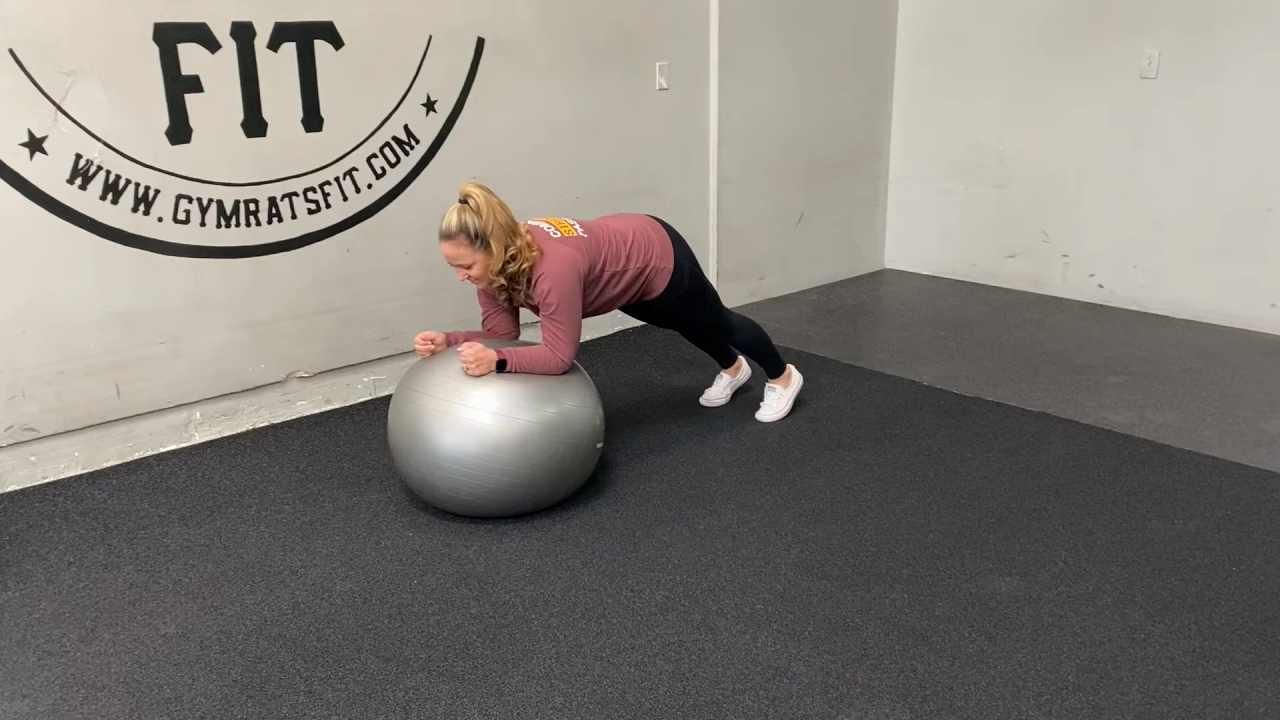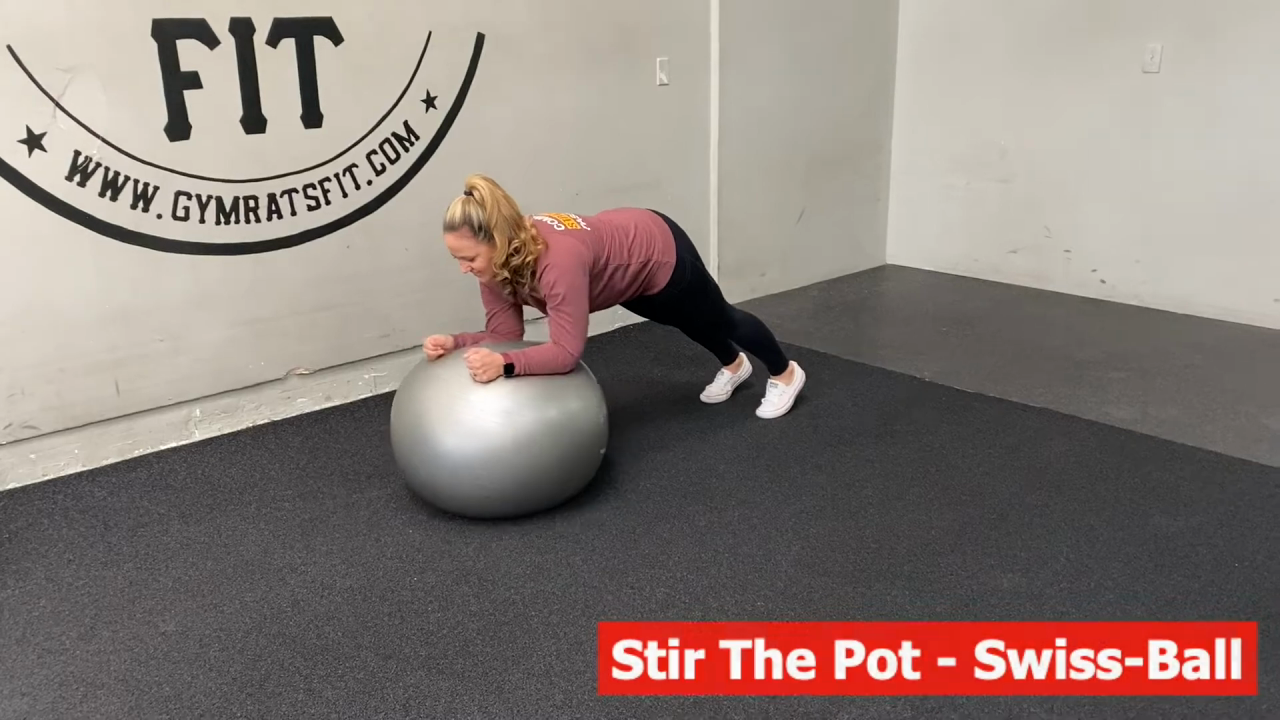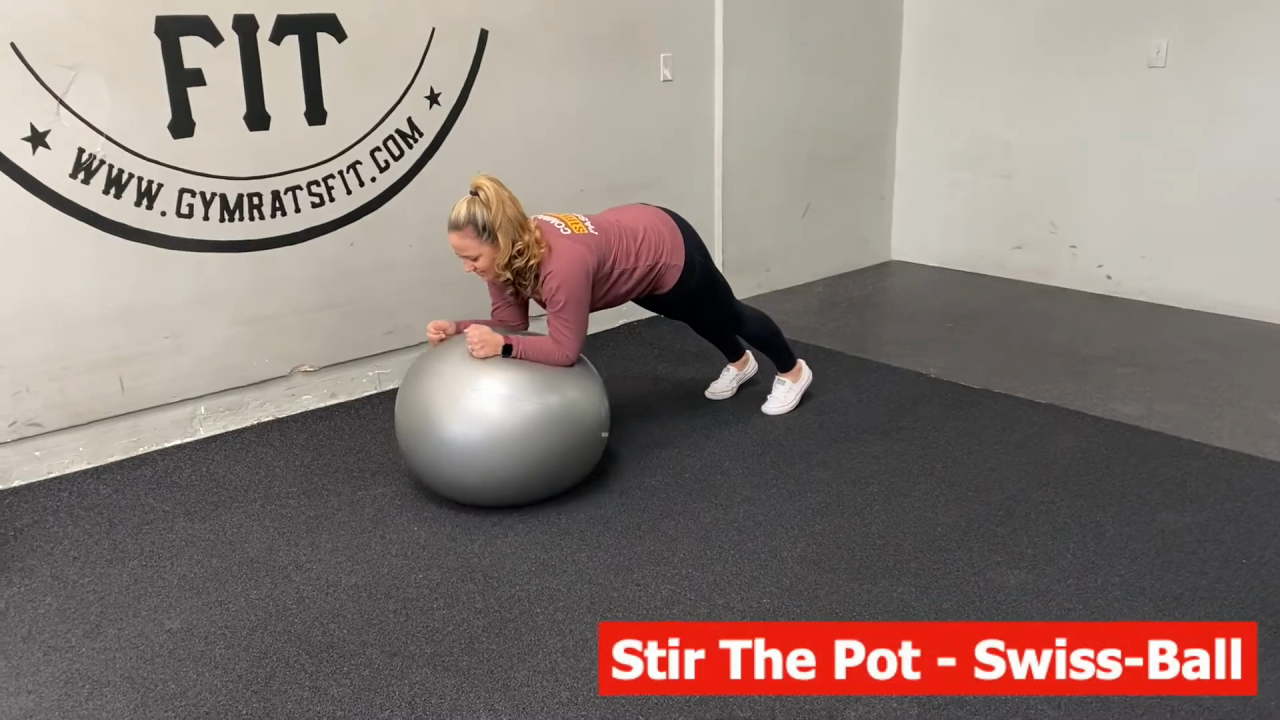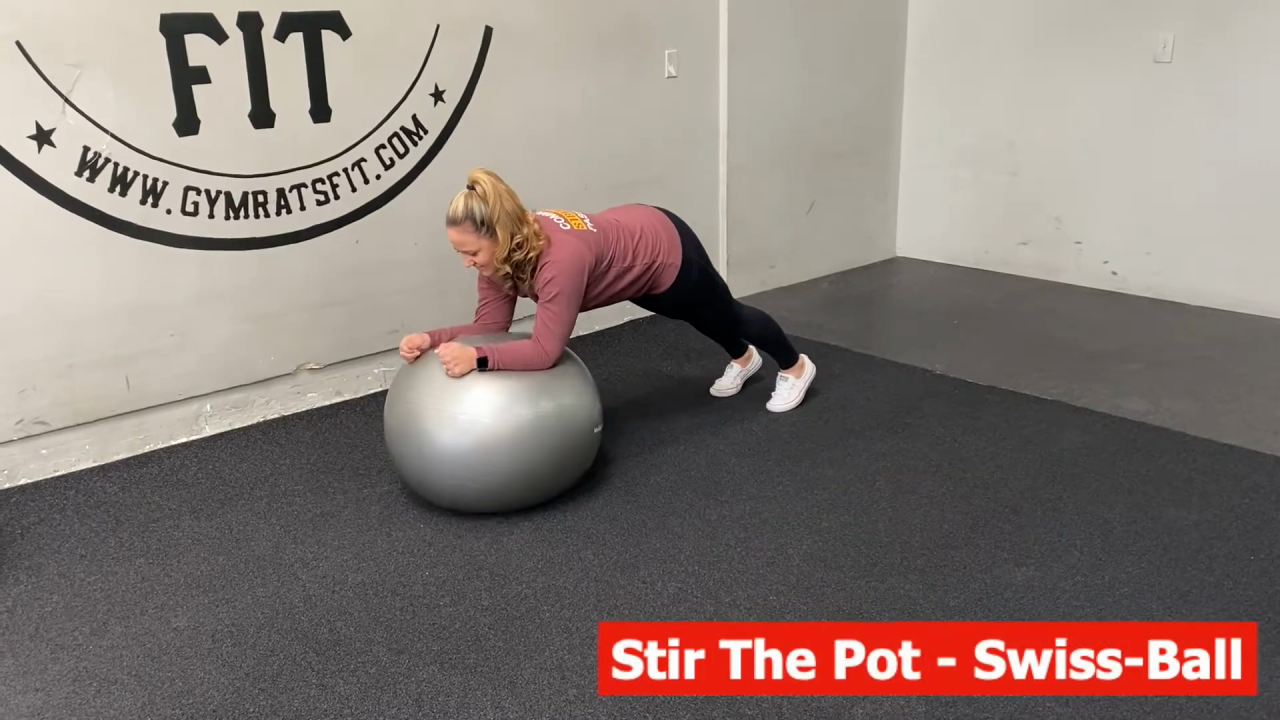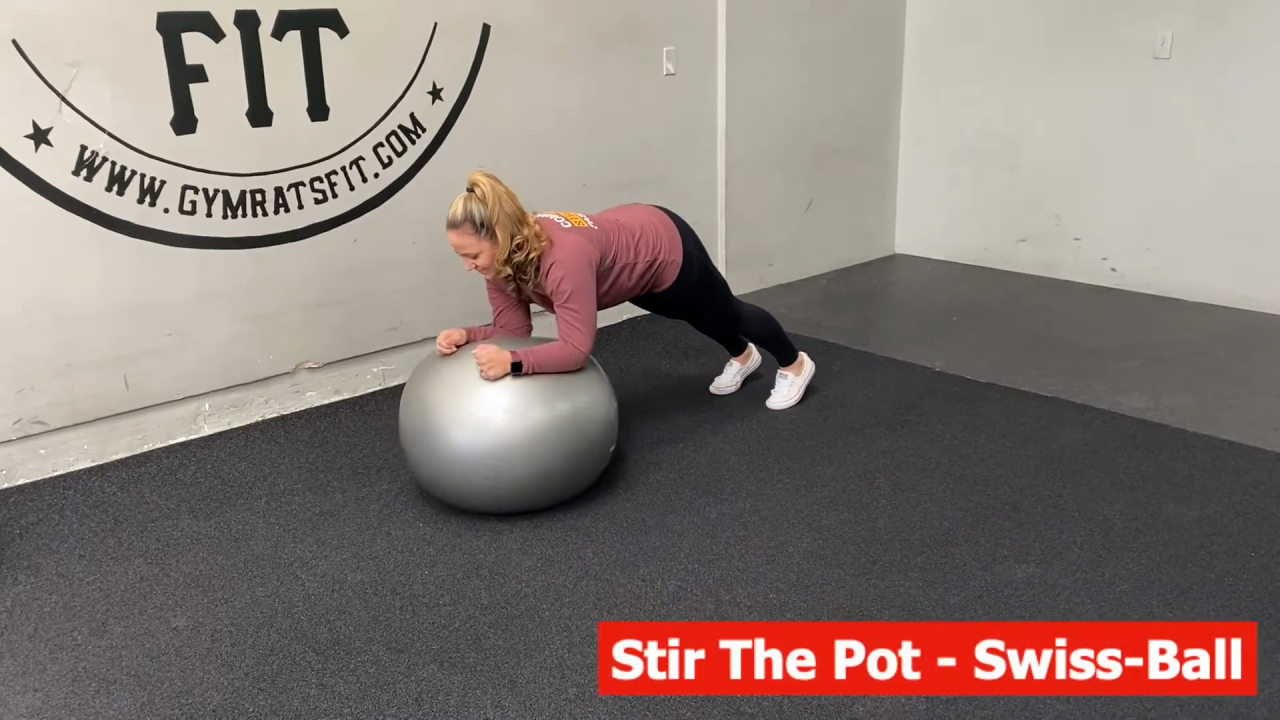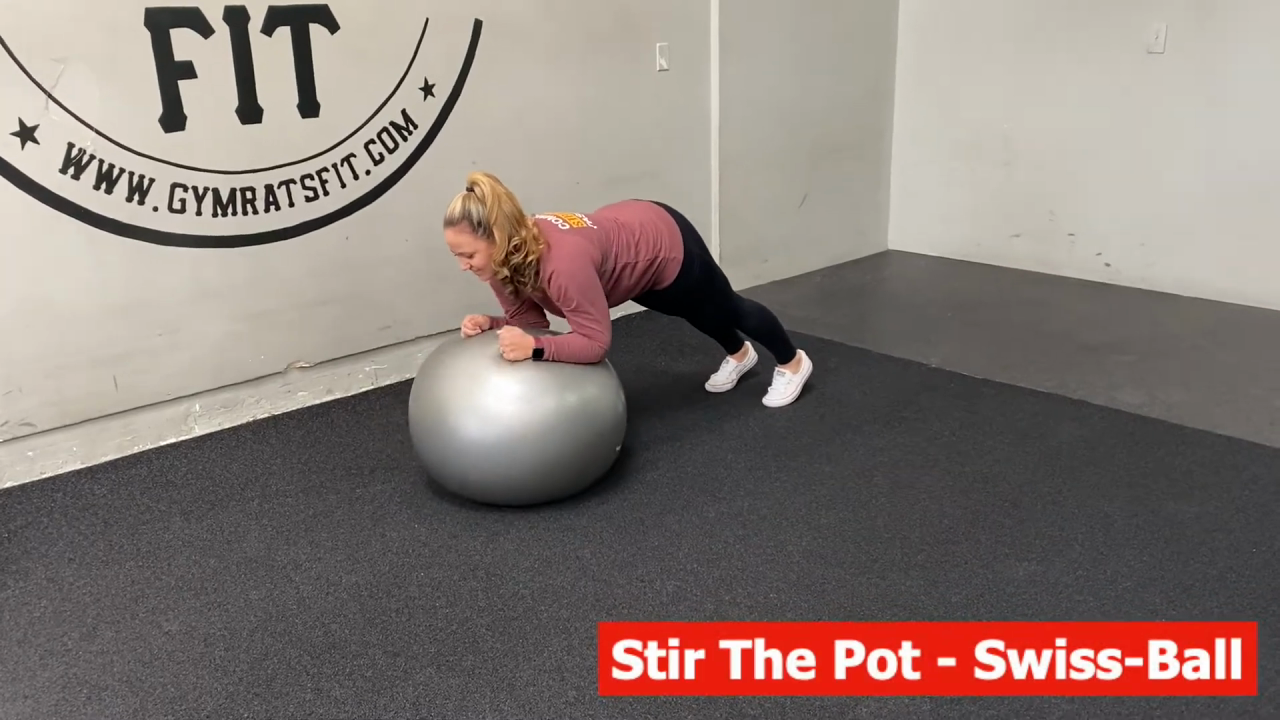
dt=0.5s
person 1, frame 1
left shoulder: (554, 267)
right shoulder: (496, 261)
left elbow: (560, 355)
right elbow: (501, 334)
left wrist: (495, 360)
right wrist: (448, 341)
left hip: (658, 261)
right hip: (621, 246)
left knee: (712, 321)
right knee: (687, 325)
left ankle: (782, 377)
right ankle: (732, 369)
person 1, frame 2
left shoulder: (559, 260)
right shoulder: (496, 259)
left elbow: (566, 351)
right elbow: (503, 334)
left wrist: (502, 365)
right wrist: (454, 342)
left hip: (660, 255)
right hip: (623, 241)
left knee: (714, 318)
right knee: (688, 322)
left ankle: (784, 374)
right ankle: (733, 365)
person 1, frame 3
left shoulder: (563, 264)
right shoulder: (505, 254)
left elbow: (565, 350)
right elbow: (510, 323)
left wrist: (501, 346)
right wrist: (458, 327)
left hip: (669, 253)
right hip: (631, 229)
left knee: (725, 313)
right knee: (696, 316)
left ankle: (792, 371)
right ankle: (739, 363)
person 1, frame 4
left shoulder: (561, 259)
right shoulder: (499, 252)
left elbow: (546, 350)
right elbow: (489, 325)
left wrist: (476, 358)
right wrist: (432, 339)
left hip: (666, 253)
right hip: (628, 234)
left knee: (724, 314)
right knee: (701, 317)
left ankle: (795, 367)
right ankle: (743, 358)
person 1, frame 5
left shoulder: (564, 258)
right shoulder: (501, 257)
left elbow: (576, 348)
right elbow: (512, 329)
left wrist: (511, 362)
right wrist: (467, 335)
left hip: (666, 252)
right hip: (629, 233)
left knee: (724, 313)
right knee: (698, 314)
left ankle: (794, 364)
right ankle: (743, 356)
person 1, frame 6
left shoulder: (563, 261)
right shoulder: (501, 258)
left elbow: (595, 342)
right elbow: (529, 322)
left wrist: (533, 347)
right wrist: (489, 323)
left hip: (666, 247)
right hip: (628, 229)
left knee: (723, 307)
right knee: (695, 312)
left ankle: (792, 362)
right ankle: (739, 354)
